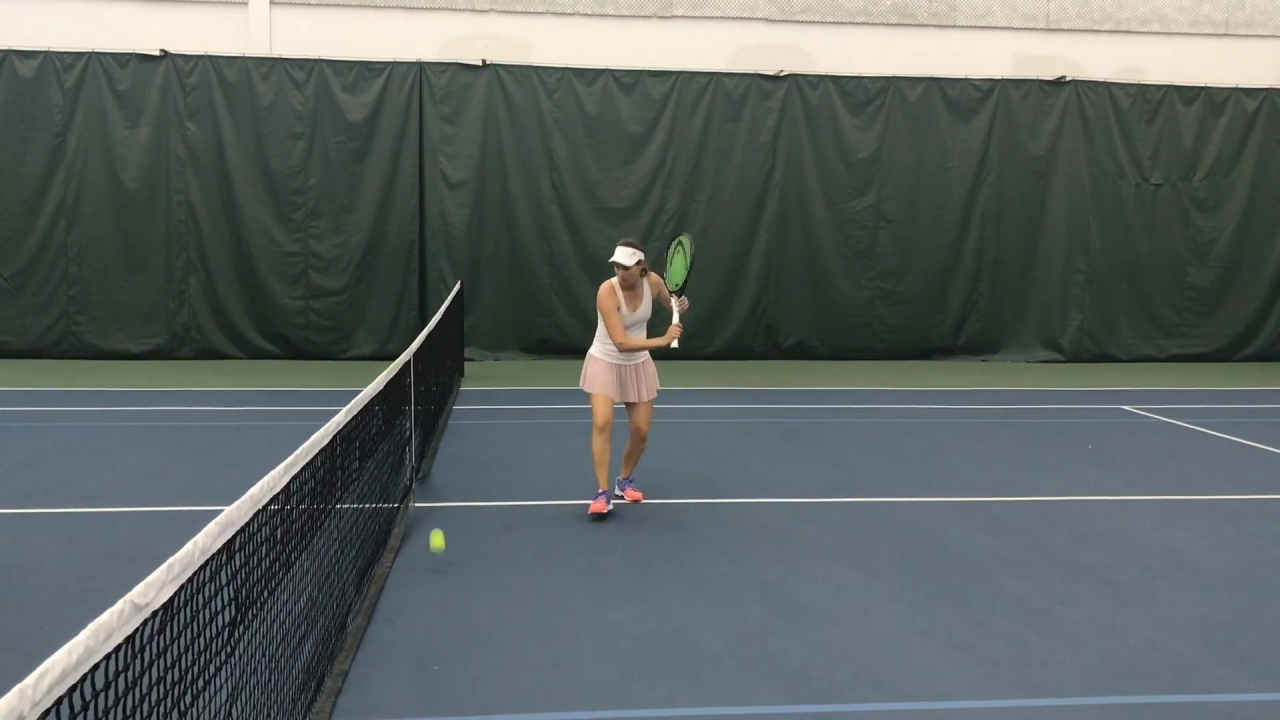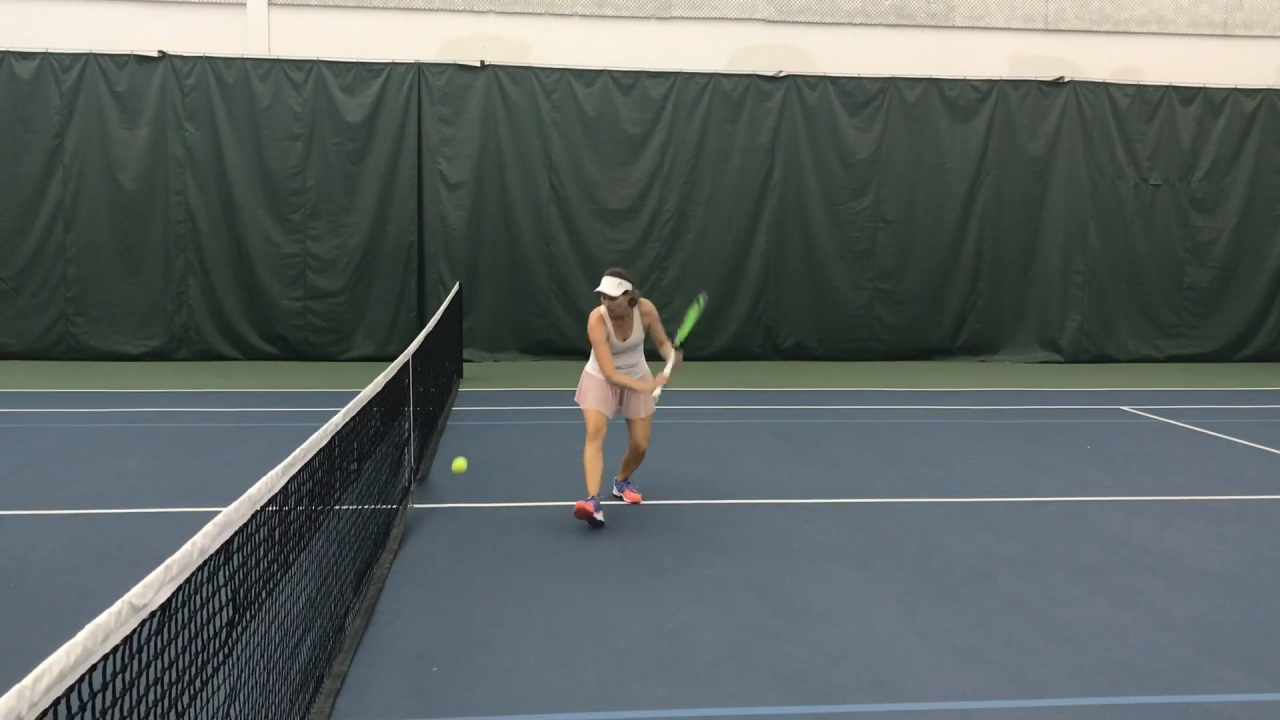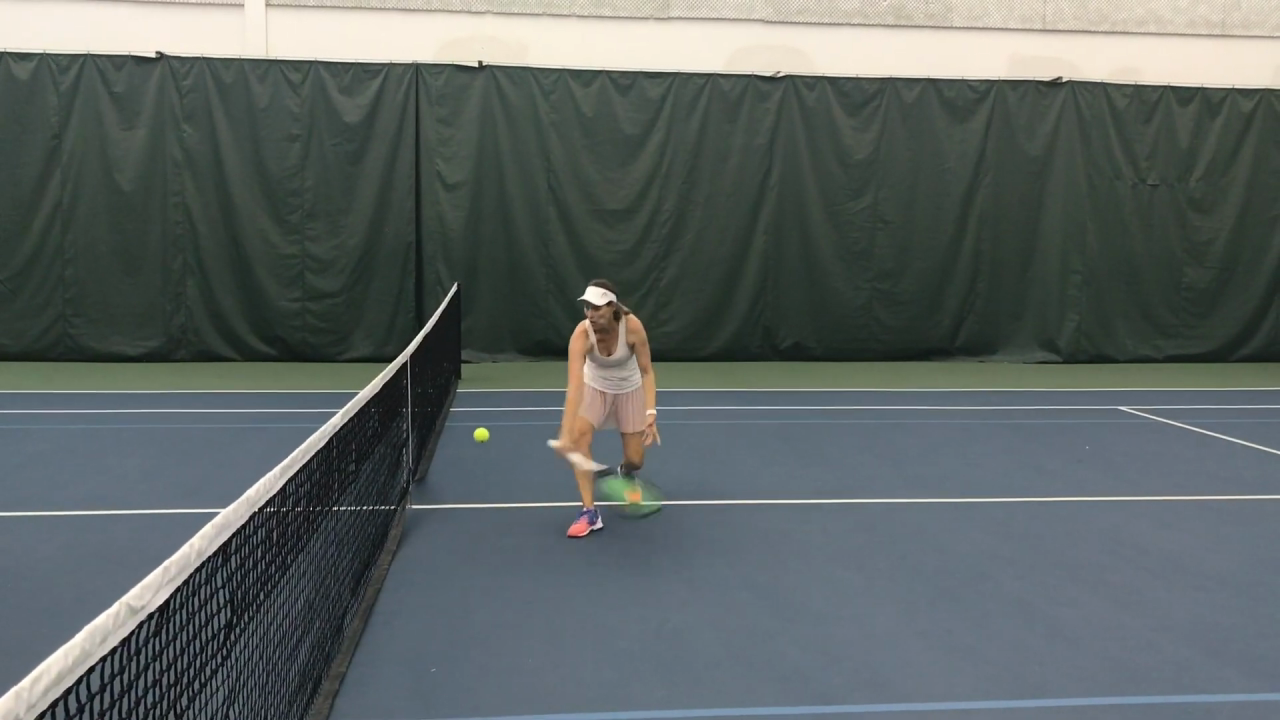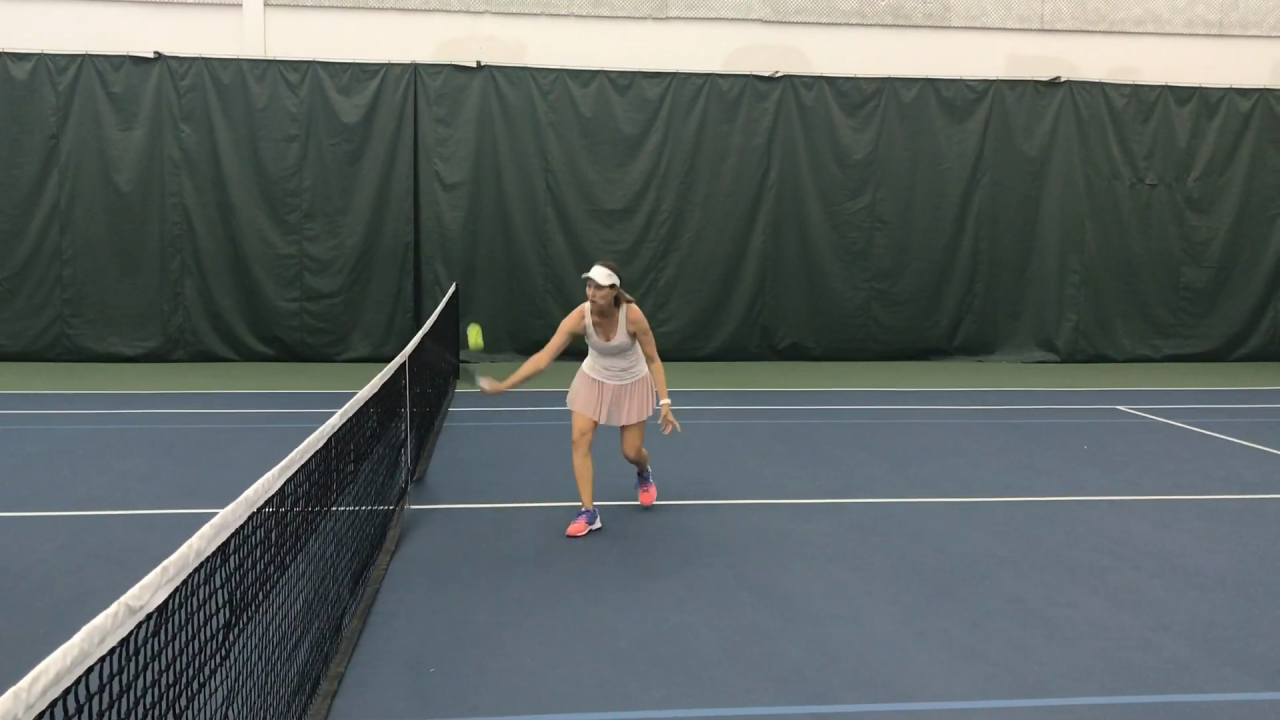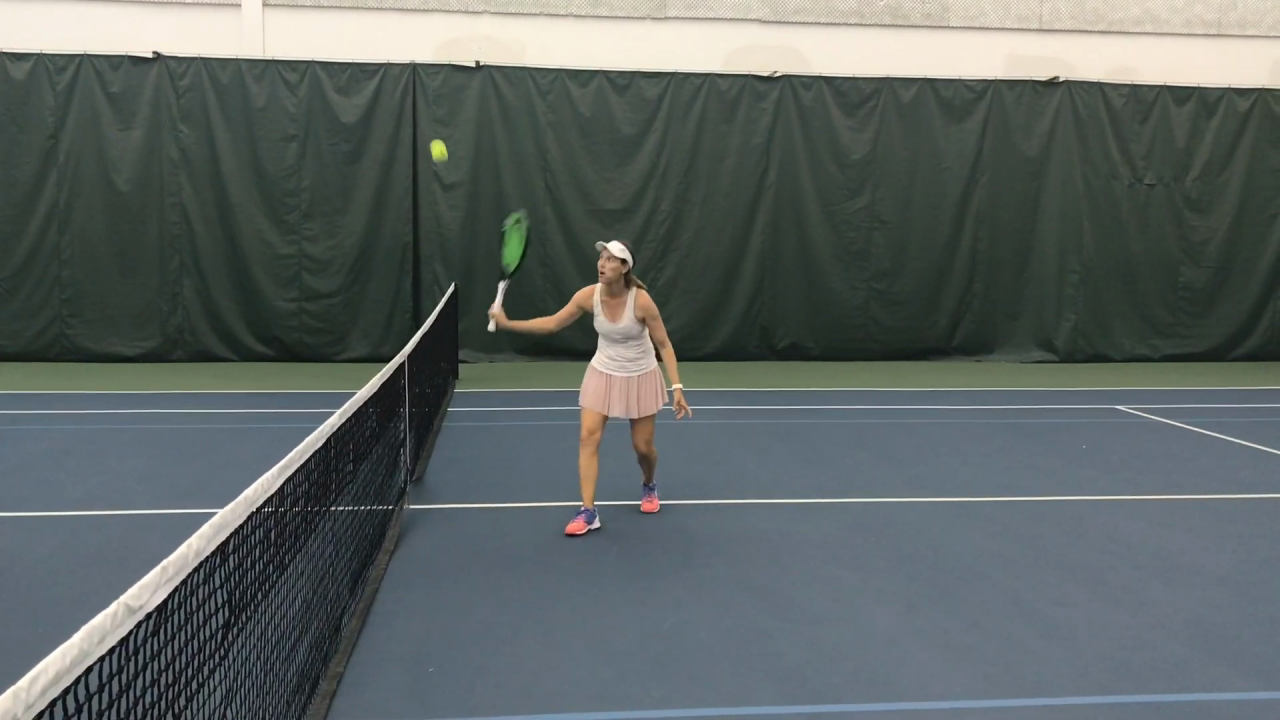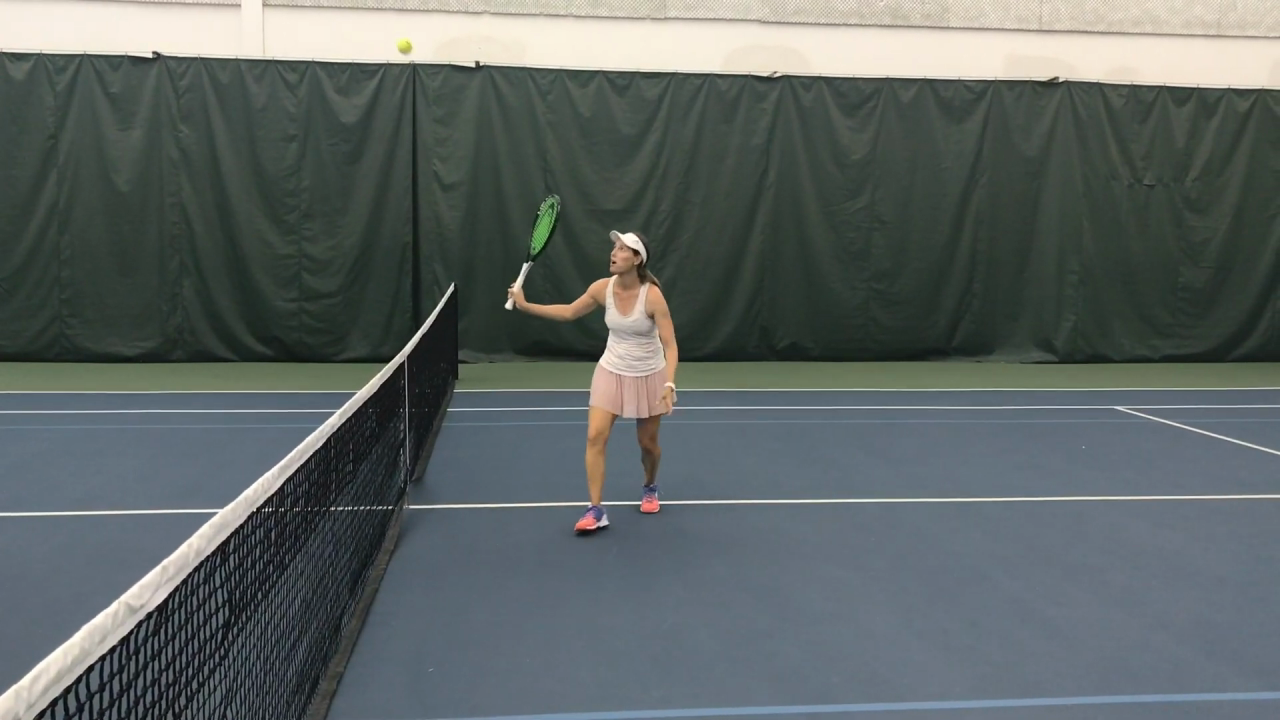
dt=0.2s
person 1, frame 1
left shoulder: (653, 281)
right shoulder: (607, 292)
left elbow: (670, 302)
right elbow: (621, 343)
left wrist: (679, 305)
right wrist: (662, 341)
left hip: (638, 364)
right hip: (604, 363)
left knee: (641, 431)
right knee: (602, 424)
left ankle: (624, 480)
right ankle: (603, 492)
person 1, frame 2
left shoulder: (646, 309)
right shoulder: (597, 320)
left elbow: (663, 344)
right elbow: (609, 374)
left wrist: (671, 355)
right wrist: (647, 387)
left hip: (638, 379)
right hip: (600, 379)
left knee: (640, 445)
right knee: (595, 433)
left ankle: (622, 481)
right ankle: (593, 501)
person 1, frame 3
left shoulder: (632, 326)
right shoulder: (581, 335)
left elbow: (647, 372)
right elbow: (574, 385)
left wrist: (650, 414)
right wrist: (565, 432)
left hip: (630, 391)
right hip: (593, 389)
left knee: (635, 459)
right knee: (578, 438)
left ankle: (625, 472)
right ankle: (589, 511)
person 1, frame 4
left shoulder: (633, 315)
right shoulder: (578, 317)
left elbow: (653, 360)
right elbow: (544, 356)
left wrist: (665, 403)
right wrist: (505, 385)
left hip: (631, 383)
right hip: (593, 380)
left knee: (632, 453)
right knee: (580, 439)
left ankle: (644, 473)
right ankle: (588, 511)
person 1, frame 5
left shoulder: (641, 301)
right shoulder: (588, 296)
left elbow: (664, 346)
right elbow: (553, 323)
left wrist: (677, 388)
right wrist: (508, 324)
left hip: (640, 377)
right hip: (603, 374)
left knee: (643, 447)
right knee: (588, 437)
left ankle: (649, 487)
right ankle: (588, 511)
person 1, frame 6
left shoulder: (653, 296)
right shoulder: (602, 288)
left elbow: (670, 345)
right elbow: (569, 312)
left wrist: (669, 385)
right wrist: (525, 306)
left hip: (648, 376)
right hip: (611, 373)
left knee: (648, 444)
right knee: (595, 437)
left ankle: (650, 488)
right ankle: (595, 509)
